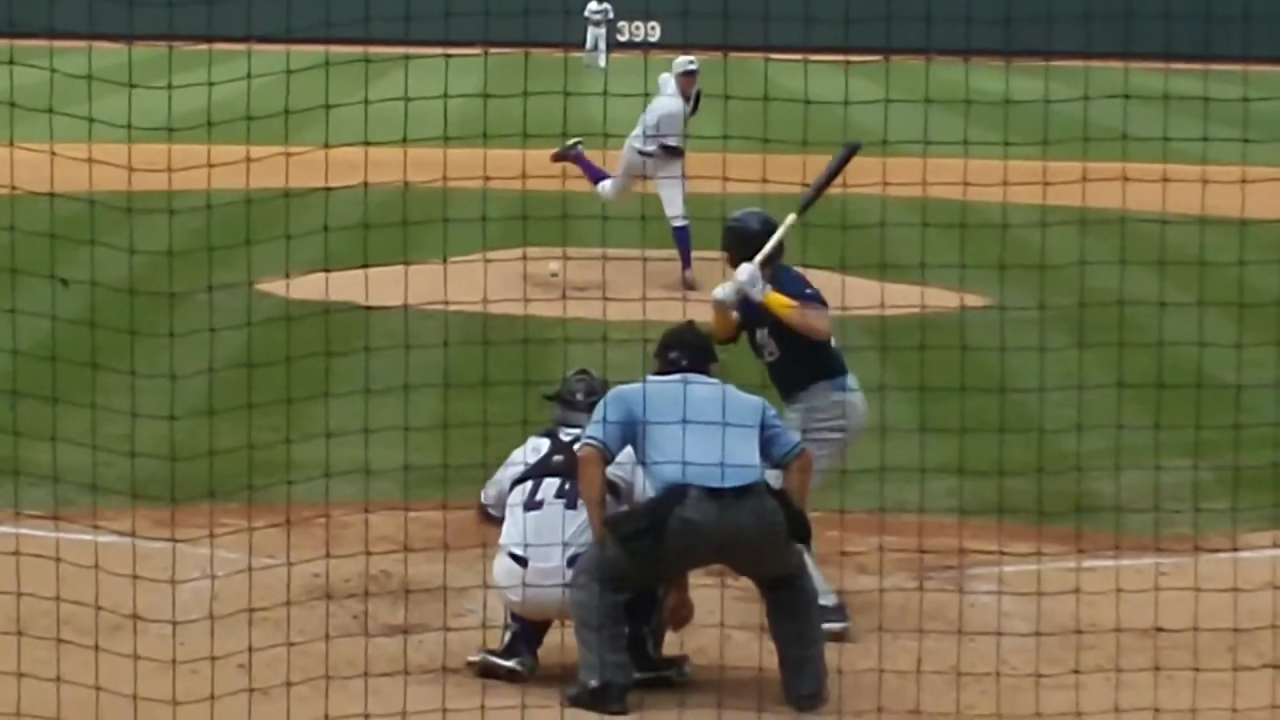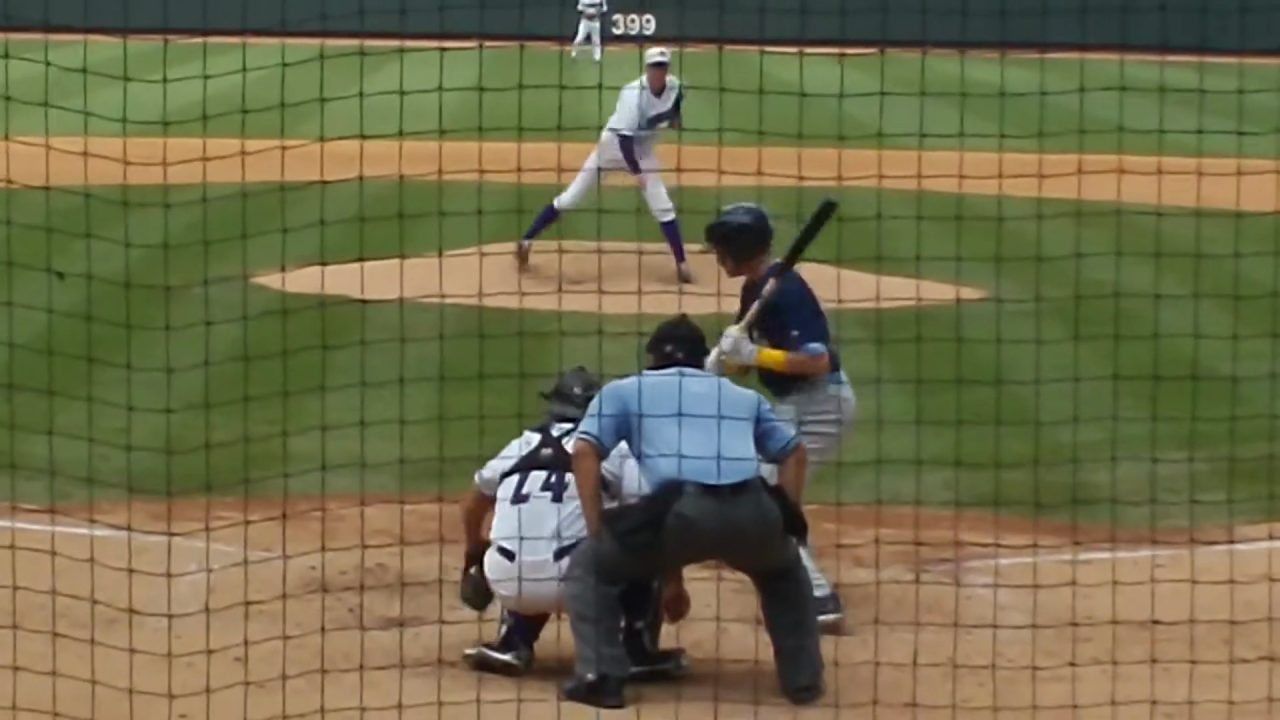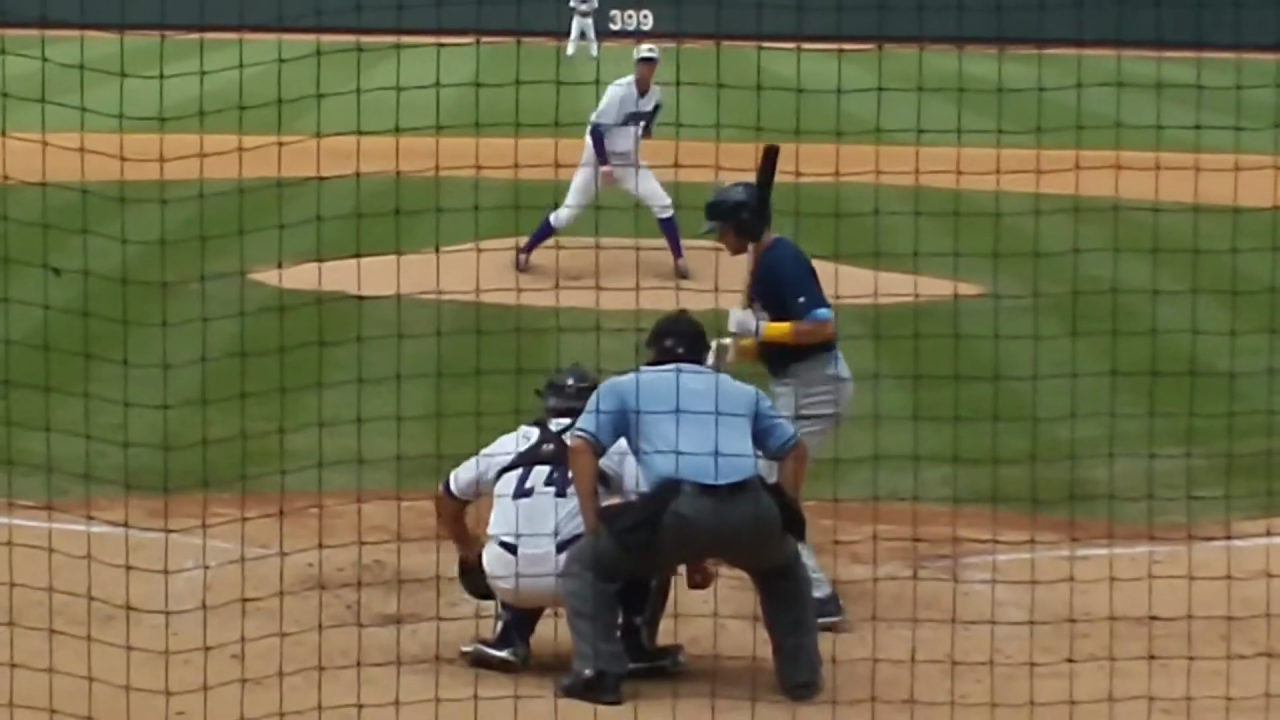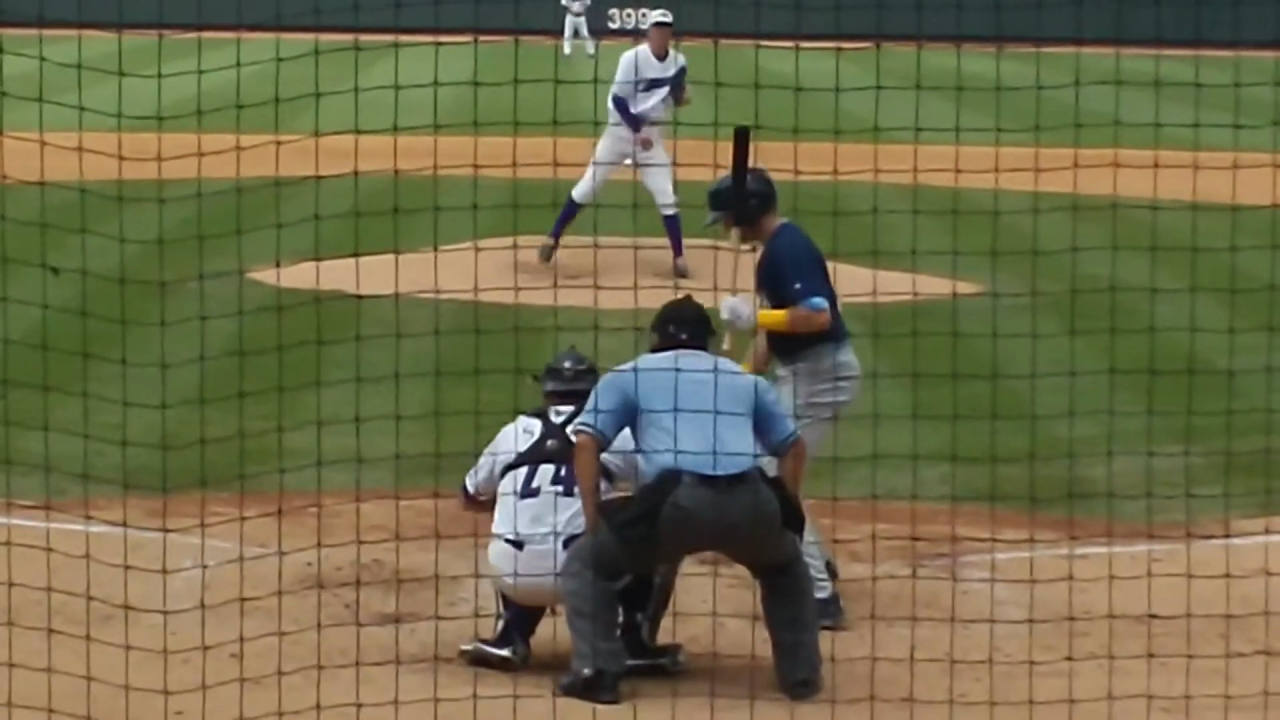
dt=0.2s
person 1, frame 1
left shoulder: (793, 285)
right shoulder: (752, 292)
left elbow: (823, 329)
right elbow: (721, 336)
left wrist: (765, 296)
right wrist: (723, 305)
left hip: (826, 409)
right hip: (807, 406)
left ankle: (823, 607)
person 1, frame 2
left shoulder: (783, 290)
right shoulder: (752, 291)
left elbow: (817, 362)
right elbow: (746, 360)
left wrist: (753, 356)
right wrist: (727, 358)
left hip: (816, 406)
right hip: (798, 404)
left ankle: (817, 598)
person 1, frame 3
left shoulder: (782, 262)
right shoulder: (763, 264)
left elbow: (823, 327)
left wrist: (758, 329)
right wrist: (733, 349)
left hip: (813, 384)
right hip: (796, 382)
right knee: (767, 478)
left ankle: (819, 599)
person 1, frame 4
left shoulder: (789, 247)
right shoulder: (770, 255)
left elbow: (818, 316)
left wrist: (752, 316)
right wrist: (744, 377)
left hip: (820, 372)
right hip: (799, 372)
right knee: (774, 473)
left ankle: (821, 598)
right ankle: (815, 565)
person 2, frame 1
left shoulder: (628, 395)
right shoulder: (748, 401)
left elbow: (590, 456)
right elbow: (799, 460)
left wrist: (602, 537)
right wrist: (783, 527)
left hip: (687, 515)
right hip: (757, 517)
left knee: (594, 575)
right knee: (790, 581)
left ankle: (604, 683)
right ankle: (807, 686)
person 2, frame 2
left shoulder: (623, 391)
right shoulder: (743, 395)
left elbow: (584, 451)
right elbow: (794, 453)
left wrist: (597, 532)
right wrist: (781, 522)
left hip: (684, 511)
right hip: (752, 513)
left knee: (589, 568)
right knee: (786, 572)
left ankle: (600, 677)
right ankle: (803, 679)
person 2, frame 3
left shoulder: (623, 386)
right shoulder: (742, 390)
left elbow: (581, 447)
right elbow: (794, 451)
left wrist: (594, 529)
right wrist: (781, 520)
left hip: (680, 510)
right hip: (751, 513)
left knee: (585, 564)
right knee: (785, 568)
left ankle: (597, 673)
right ankle: (801, 676)
person 2, frame 4
left shoulder: (630, 373)
right shoulder: (745, 377)
left elbow: (587, 443)
right elbow: (793, 449)
left wrist: (593, 521)
right wrist: (781, 515)
left hip: (679, 501)
right hip: (749, 502)
left knee: (586, 562)
right knee: (786, 566)
left ankle: (596, 673)
right ankle: (801, 675)
person 3, frame 1
left shoulder: (525, 452)
right shoulder: (622, 453)
left elbow: (488, 514)
left hip: (516, 589)
left ankle: (516, 650)
right ankle: (642, 657)
person 3, frame 2
left shoulder: (519, 446)
right shoulder: (614, 448)
left elbow: (478, 495)
left wrist: (474, 549)
left hip: (508, 583)
left ankle: (512, 643)
right ankle: (639, 650)
person 3, frame 3
left shoulder: (512, 441)
right shoulder: (613, 442)
left elbow: (447, 498)
left wrist: (467, 549)
left hip: (505, 576)
left ankle: (508, 641)
right ankle: (635, 646)
person 3, frame 4
left shoulder: (514, 431)
right shoulder: (615, 429)
left elbow: (472, 498)
left hip: (513, 572)
left ankle: (508, 640)
right ankle: (635, 645)
person 4, frame 1
right shoulder: (671, 107)
right elbow: (670, 149)
right wrist: (681, 154)
left hip: (665, 158)
right hip: (639, 153)
left knee: (677, 213)
right knee: (608, 190)
left ankle: (687, 269)
right ankle: (574, 153)
person 4, frame 2
left shoulder: (674, 86)
right shoulder: (634, 93)
right elbow: (623, 137)
left wrist: (674, 119)
right wrist: (637, 172)
left hip: (642, 151)
right hip: (613, 149)
left knee: (663, 207)
right knee: (572, 198)
left ankle: (681, 262)
right ankle: (527, 240)
person 4, frame 3
left shoulder: (655, 93)
right shoulder: (619, 90)
right elbow: (596, 129)
left wrist: (646, 129)
right wrist: (602, 165)
left hip: (626, 158)
right hip: (598, 155)
left knee: (662, 203)
right knee: (567, 213)
left ankle: (679, 259)
right ankle: (526, 250)
person 4, frame 4
left shoulder: (679, 62)
right shoulder: (633, 57)
left elbow: (675, 95)
right elbow: (617, 99)
left wrist: (681, 98)
right wrist: (638, 129)
left hip: (652, 134)
right hip: (621, 130)
left knee: (666, 197)
right knee: (586, 188)
left ankle: (678, 257)
right ankle: (554, 237)
